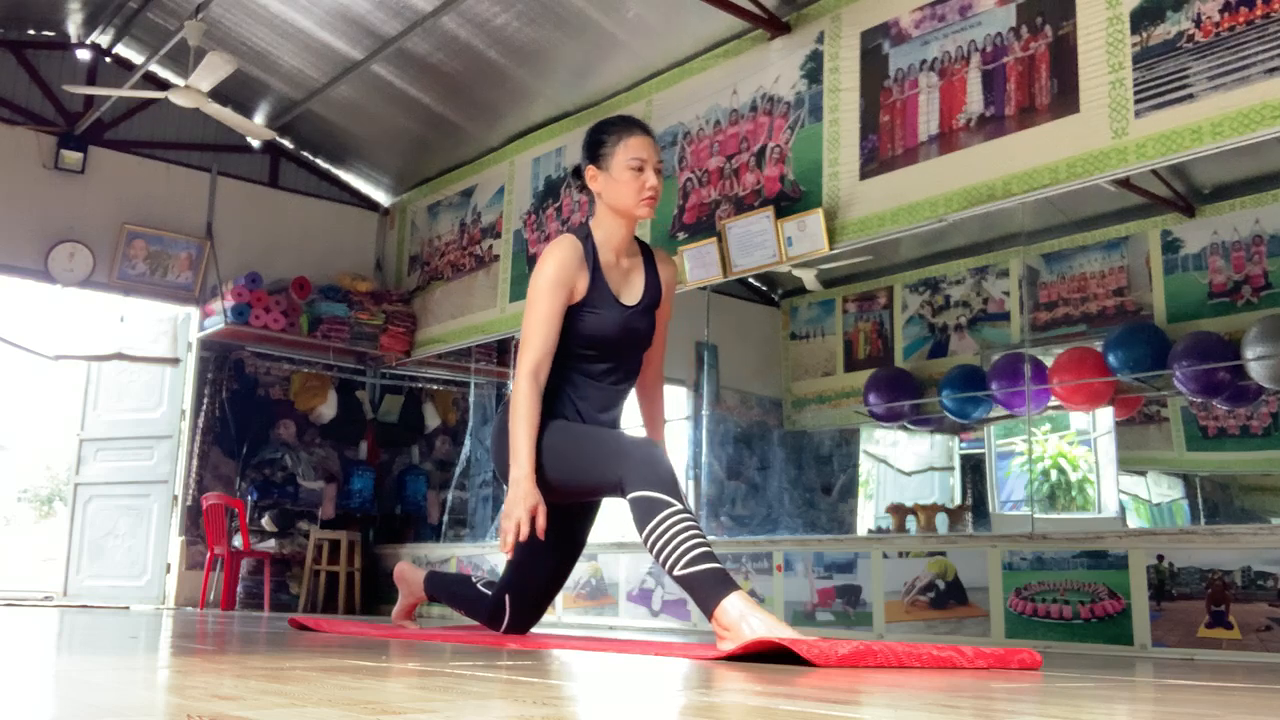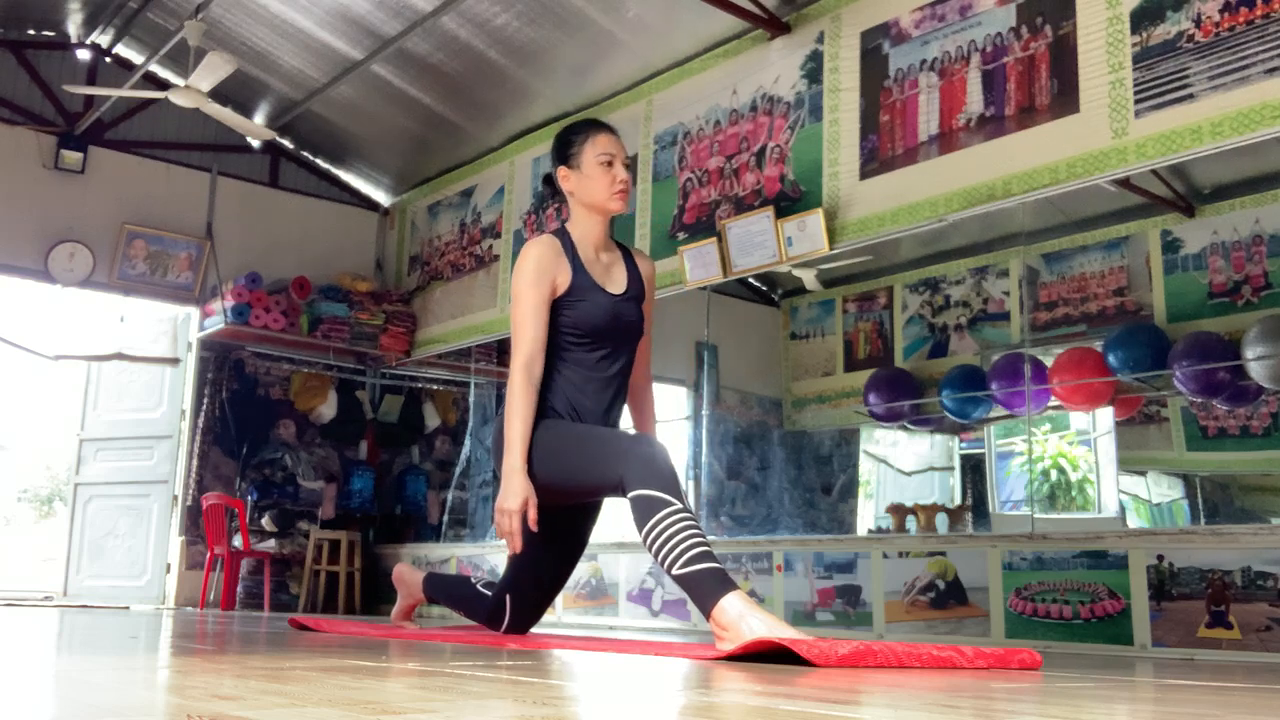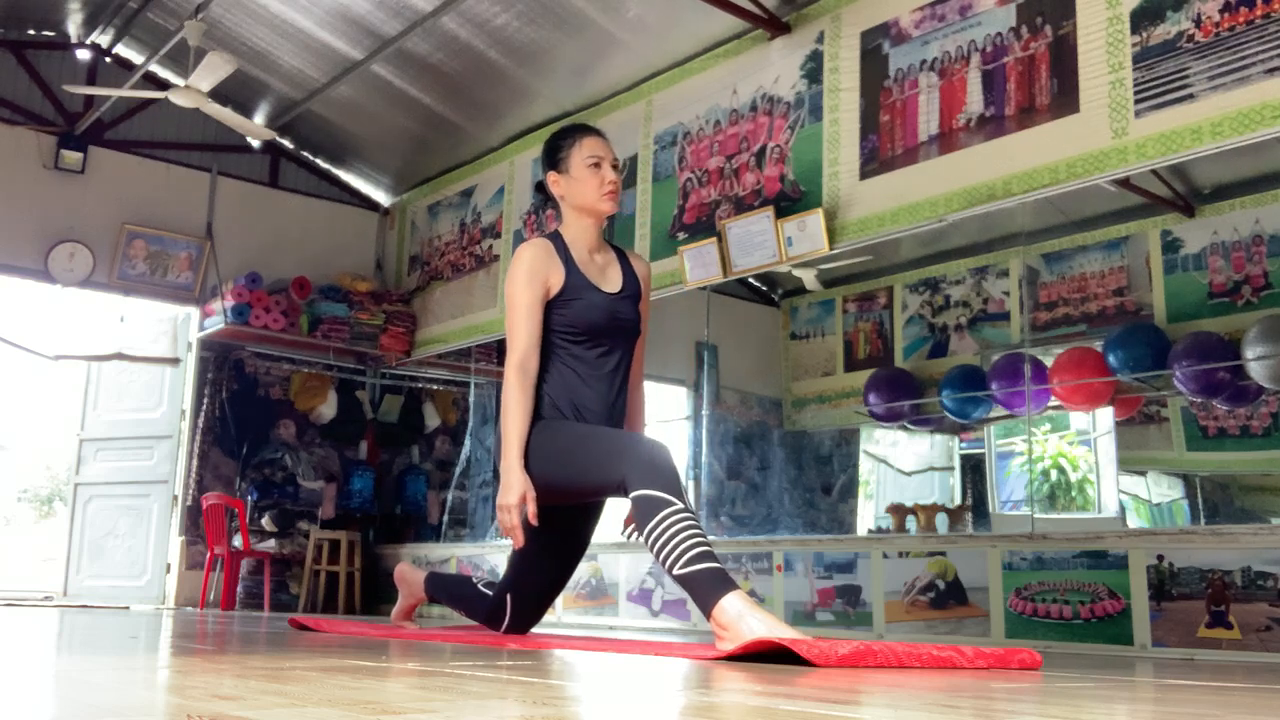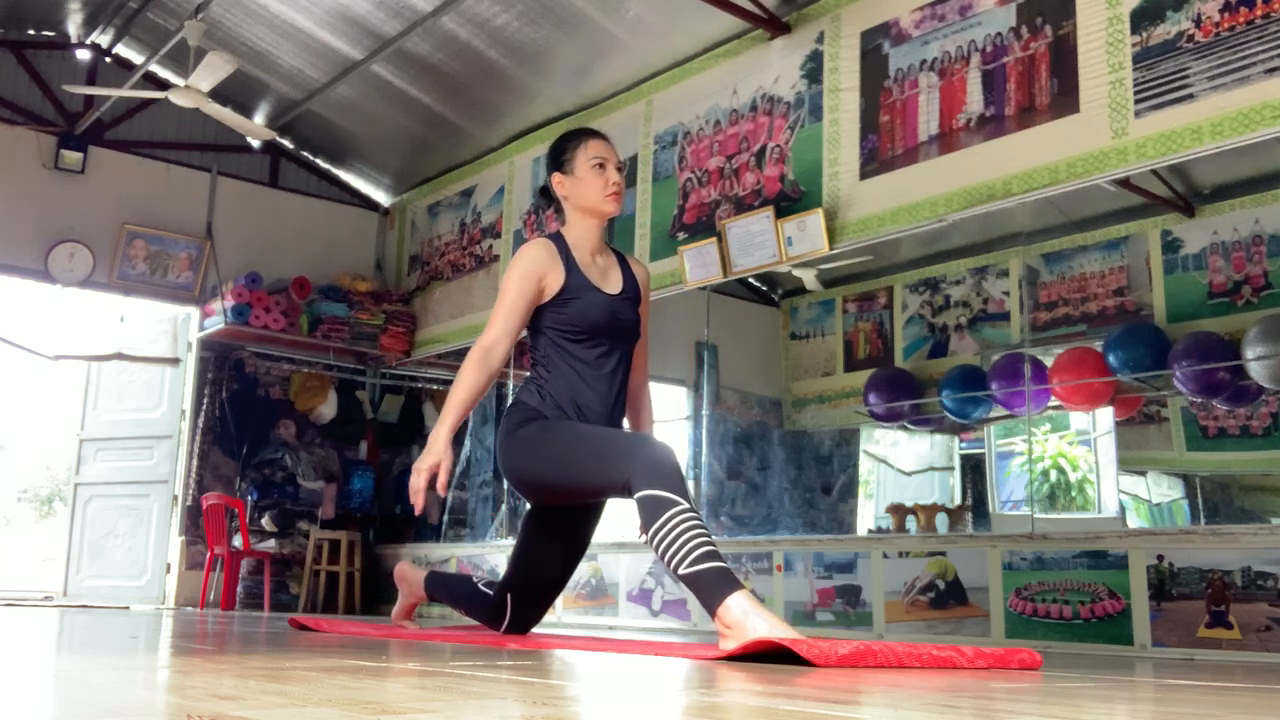
dt=0.5s
person 1, frame 1
left shoulder: (660, 270)
right shoulder: (567, 256)
left elbow: (648, 375)
right elbow: (530, 372)
left wrist: (662, 449)
right wrist: (521, 479)
left hip: (586, 451)
right hip: (536, 439)
left knee: (512, 615)
right knee: (640, 464)
left ankle: (421, 582)
right ankle: (731, 613)
person 1, frame 2
left shoulder: (640, 269)
right shoulder: (544, 254)
left elbow: (637, 376)
right elbow: (525, 367)
left wrist: (655, 488)
right wrist: (513, 471)
left hip: (586, 457)
right hip: (539, 440)
left knee: (511, 615)
right knee: (642, 461)
left ankle: (419, 582)
right ankle: (729, 612)
person 1, frame 3
left shoulder: (635, 270)
right shoulder: (538, 257)
right elbow: (520, 366)
left wrist: (647, 489)
right wrist: (512, 467)
left hip: (587, 461)
right hip: (542, 442)
left knee: (512, 615)
right knee: (649, 459)
left ankle: (421, 582)
right ankle: (729, 611)
person 1, frame 4
left shoulder: (634, 274)
right shoulder: (541, 257)
left elbow: (635, 379)
right elbow: (490, 350)
left wrist: (653, 490)
right wrist: (440, 437)
left hip: (588, 458)
right hip: (536, 438)
left knee: (513, 616)
right knee: (653, 461)
left ankle: (422, 581)
right ankle: (734, 611)
